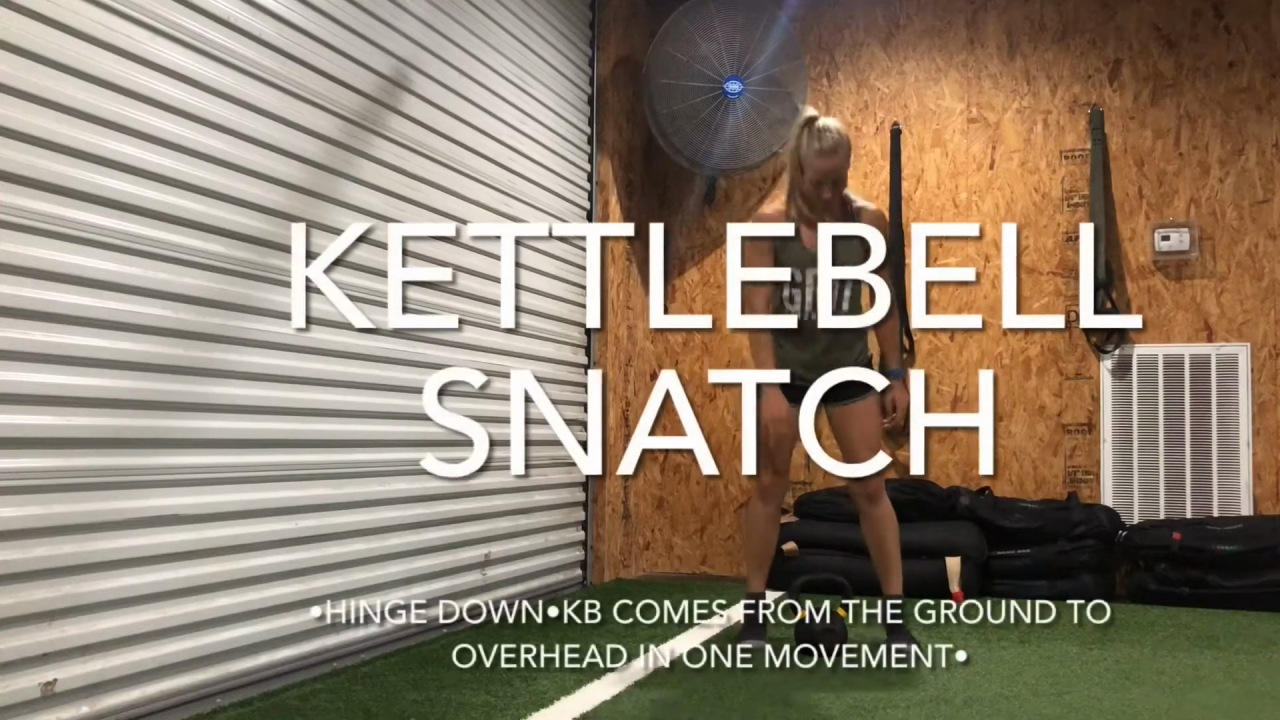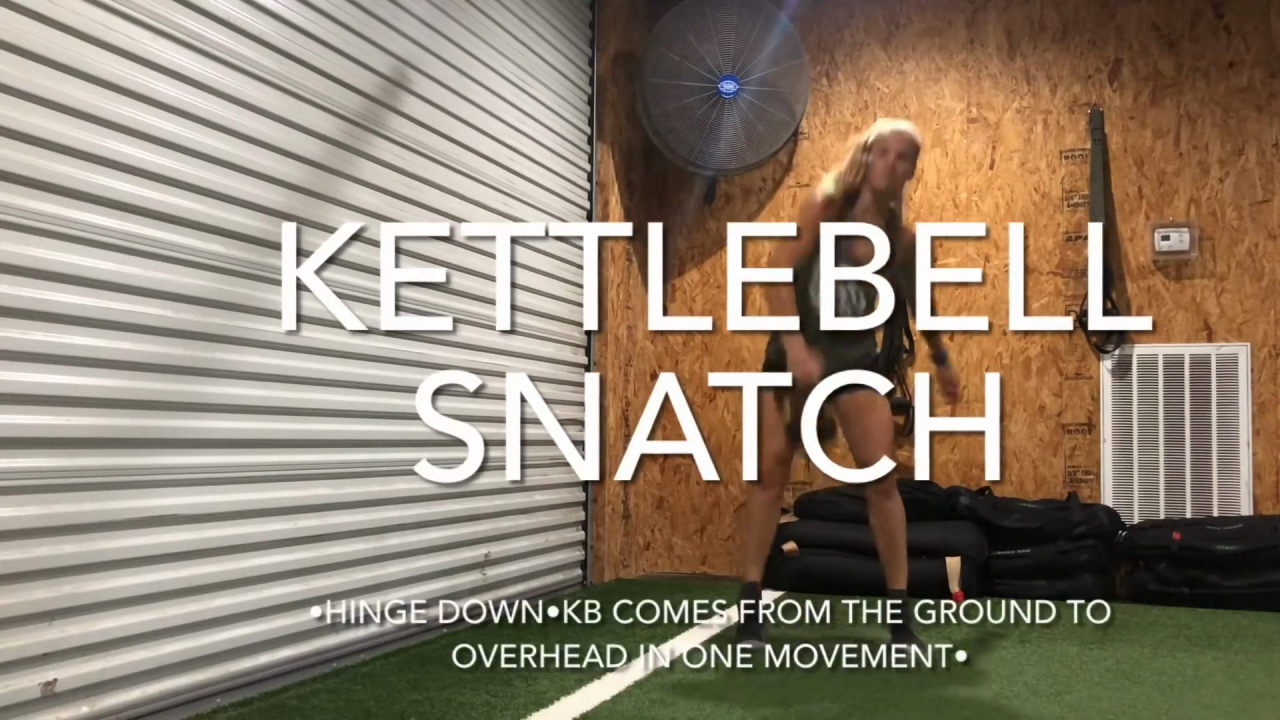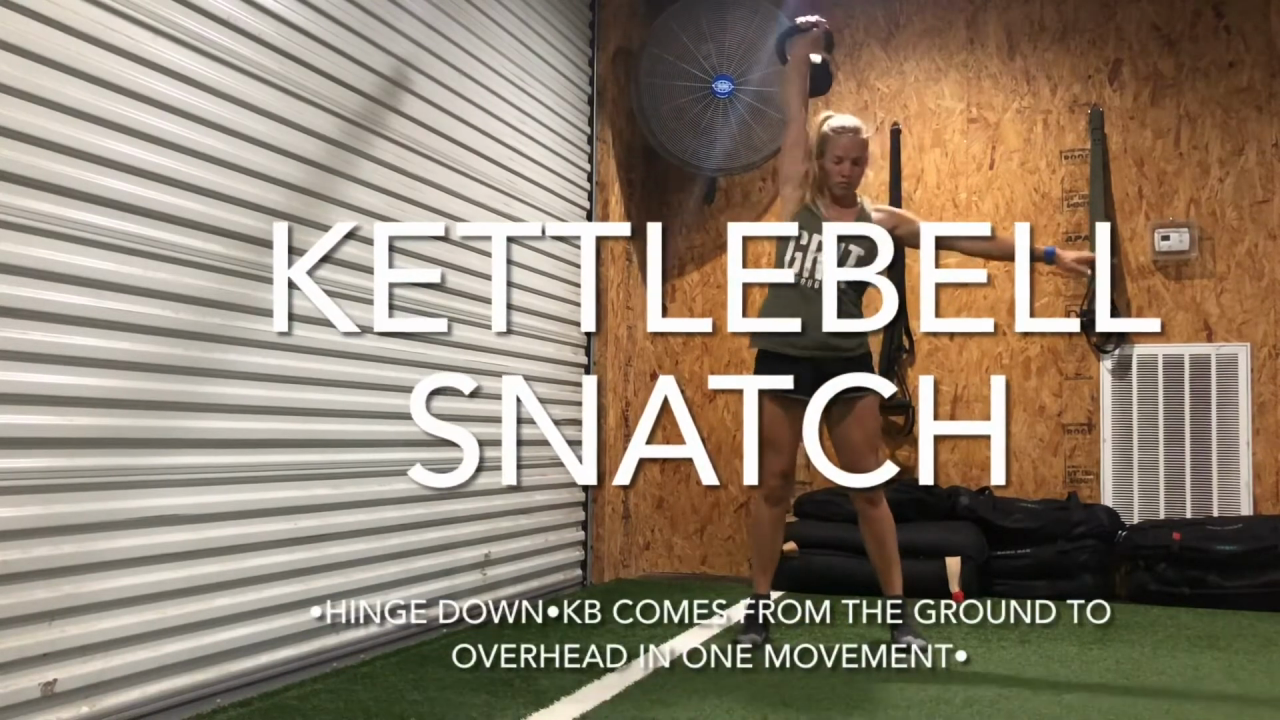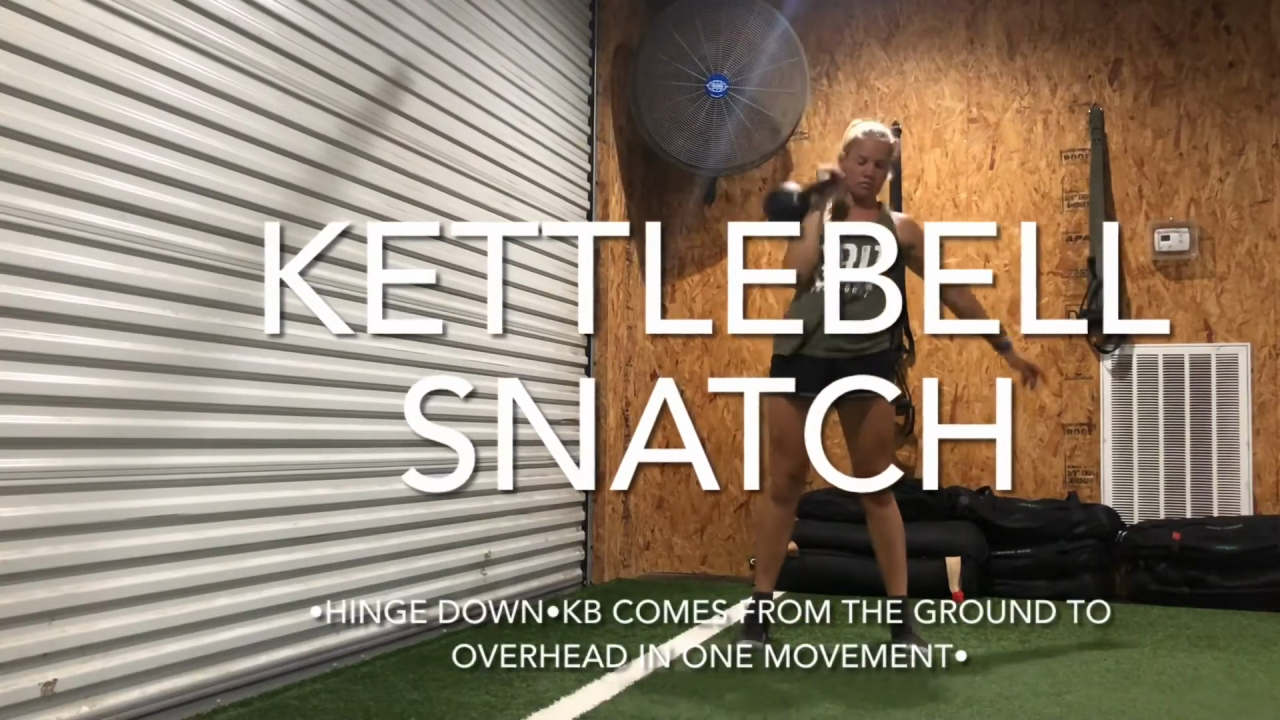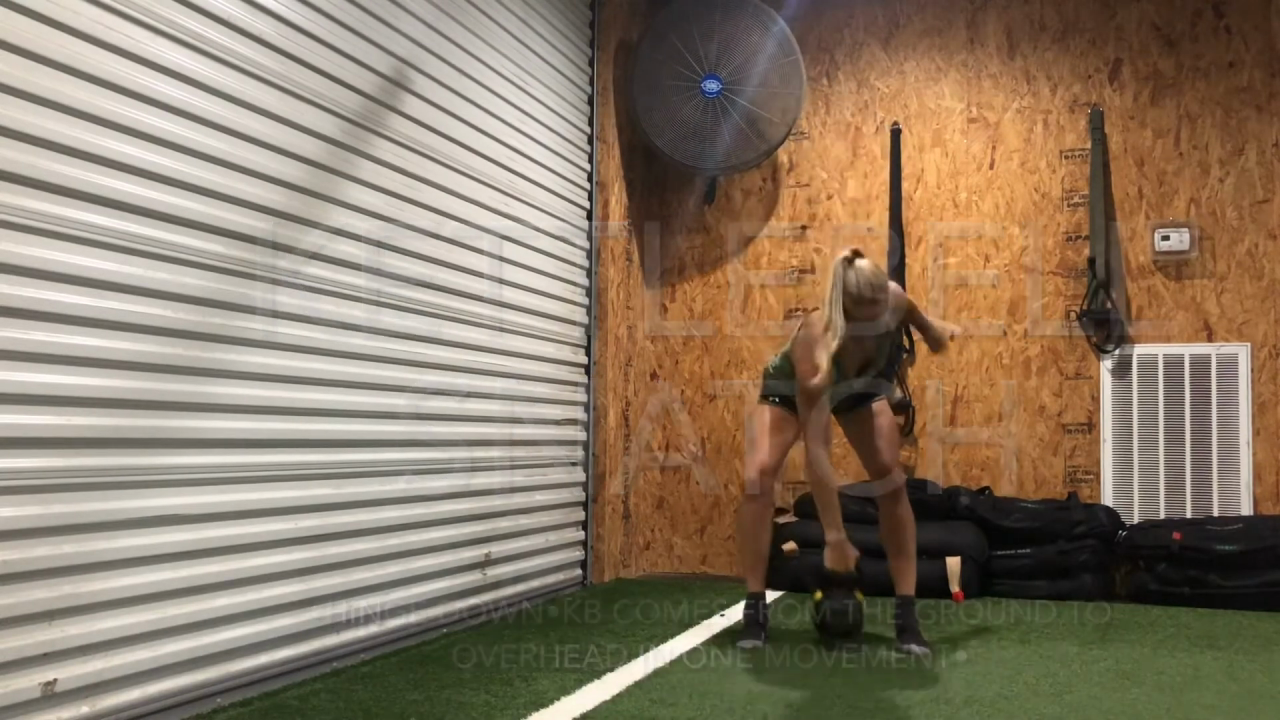
dt=1s
person 1, frame 1
left shoulder: (870, 221)
right shoulder: (769, 223)
left elbow: (885, 302)
right elbow: (757, 308)
left wrist: (895, 374)
right wrist: (768, 387)
left hip: (848, 367)
right hip: (786, 367)
left knee: (870, 487)
right knee: (769, 482)
left ankle: (896, 616)
right ankle: (754, 611)
person 1, frame 2
left shoulder: (901, 235)
right shoulder: (825, 205)
left elbow: (914, 301)
right elbow: (777, 275)
left wrist: (941, 361)
right wrist: (795, 346)
left hip: (859, 361)
right hip: (795, 353)
left knee: (881, 476)
right knee: (769, 467)
left ankle: (900, 610)
right ankle: (751, 603)
person 1, frame 3
left shoulder: (881, 221)
right shoulder: (795, 198)
left elbow: (965, 239)
right elbow: (794, 118)
left wrist: (1049, 254)
right wrist: (802, 50)
left hip: (846, 362)
right hip: (782, 359)
left knee: (868, 487)
right knee: (774, 483)
left ankle: (898, 612)
right ankle: (759, 606)
person 1, frame 4
left shoulder: (901, 228)
right shoulder: (818, 217)
left elbow: (952, 292)
right elbow: (798, 267)
left wrist: (1006, 348)
right wrist: (819, 205)
left hip: (868, 360)
right hip: (800, 356)
left knee: (876, 487)
right knee: (784, 483)
left ankle: (901, 614)
right ankle: (760, 606)
person 1, frame 5
left shoulder: (893, 304)
right shoulder: (815, 341)
right elbow: (816, 446)
left wrist: (933, 329)
right wrist: (833, 534)
left hip: (858, 387)
right hip: (790, 389)
left knee: (890, 480)
right knee: (757, 477)
left ankle: (906, 614)
right ankle: (754, 609)
